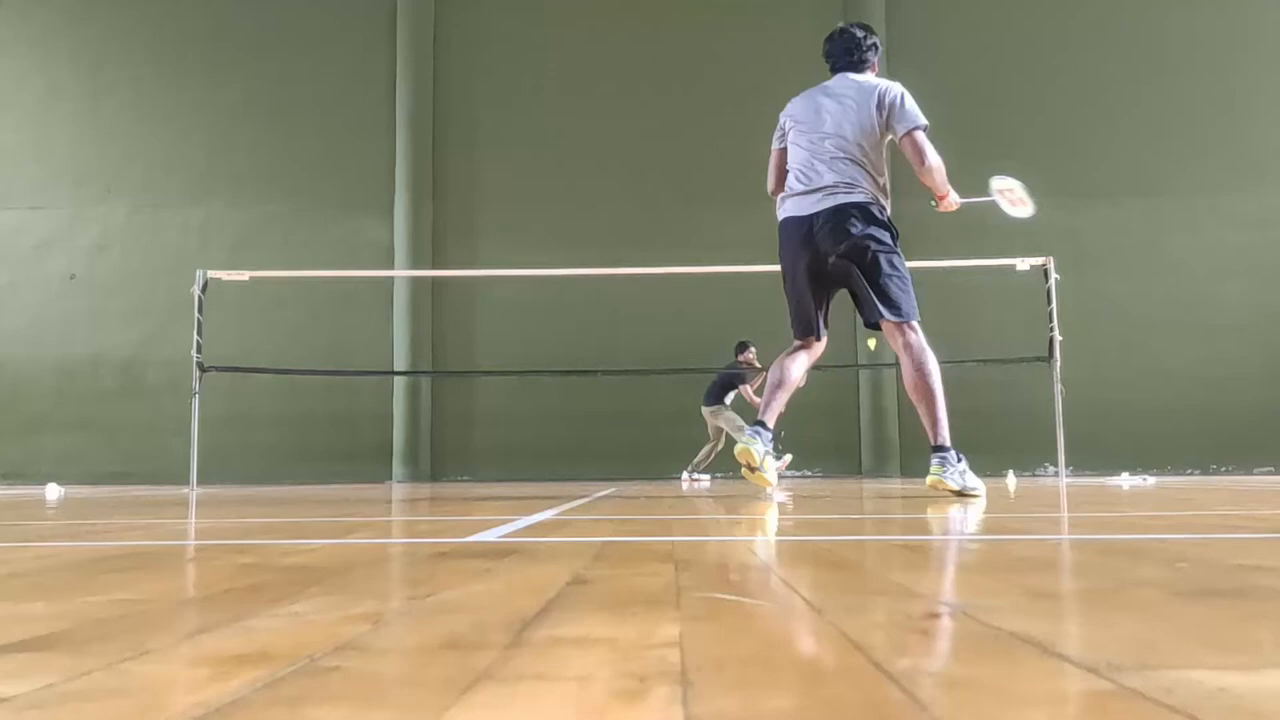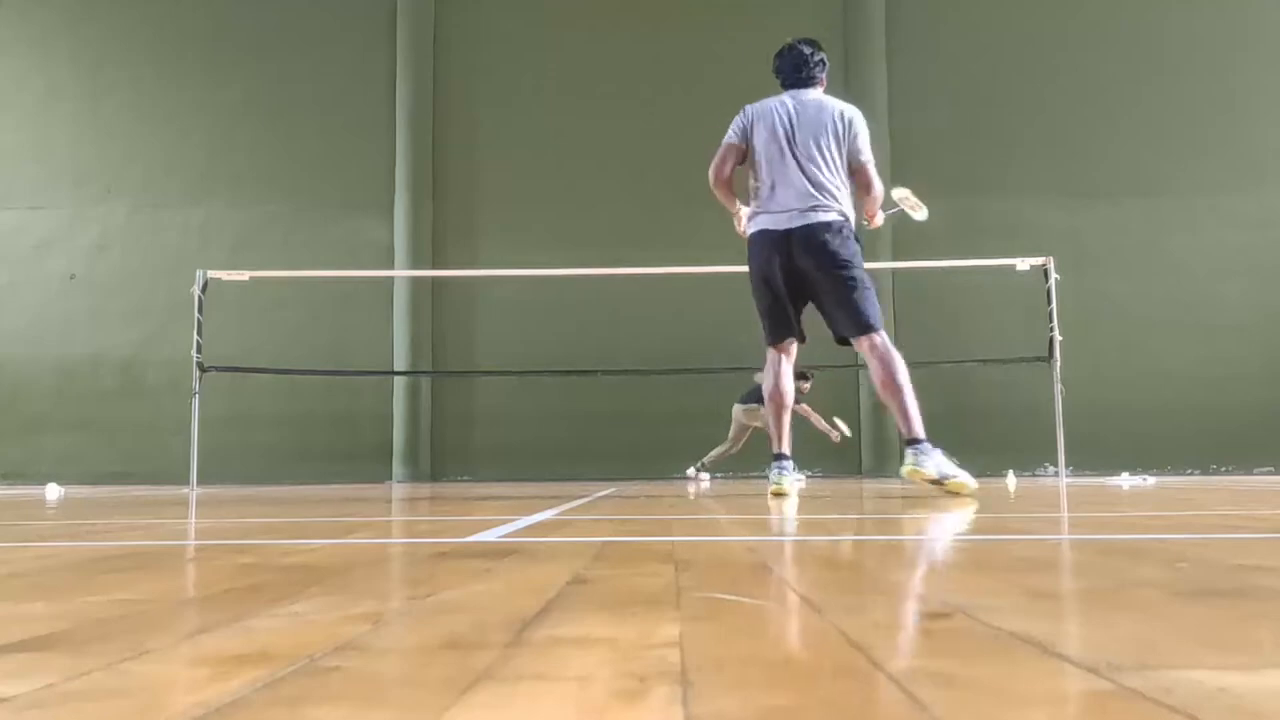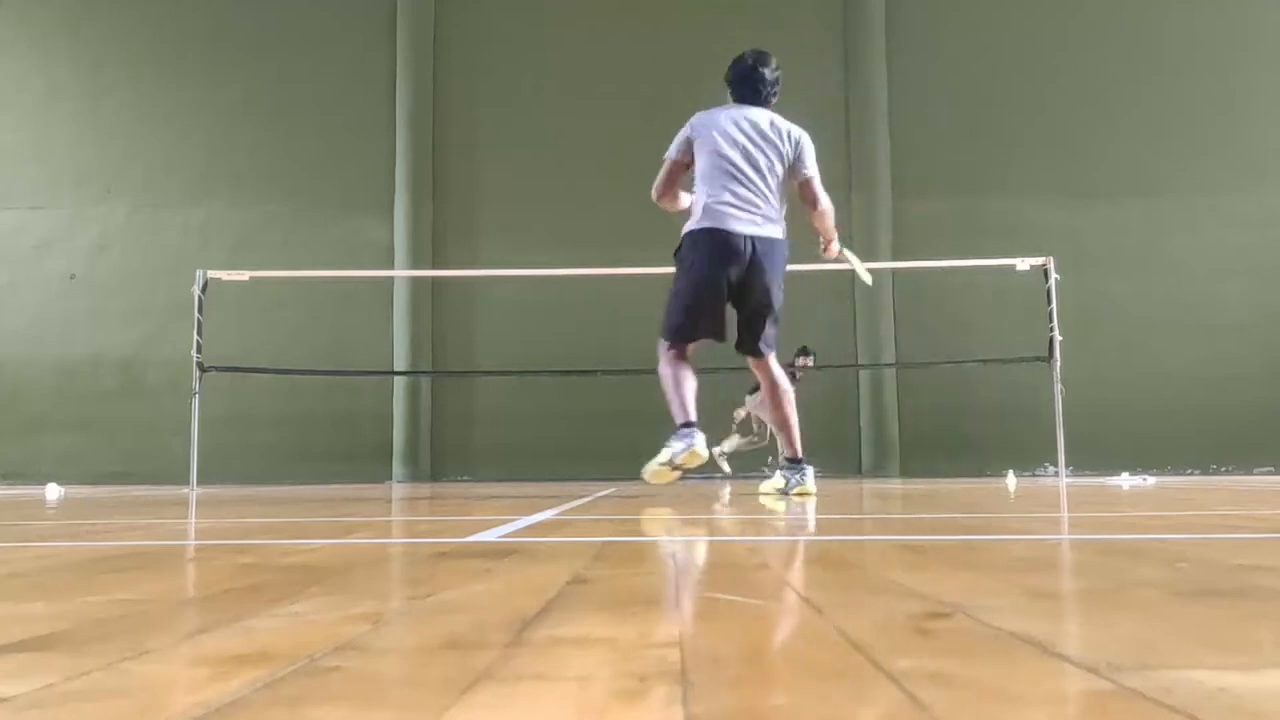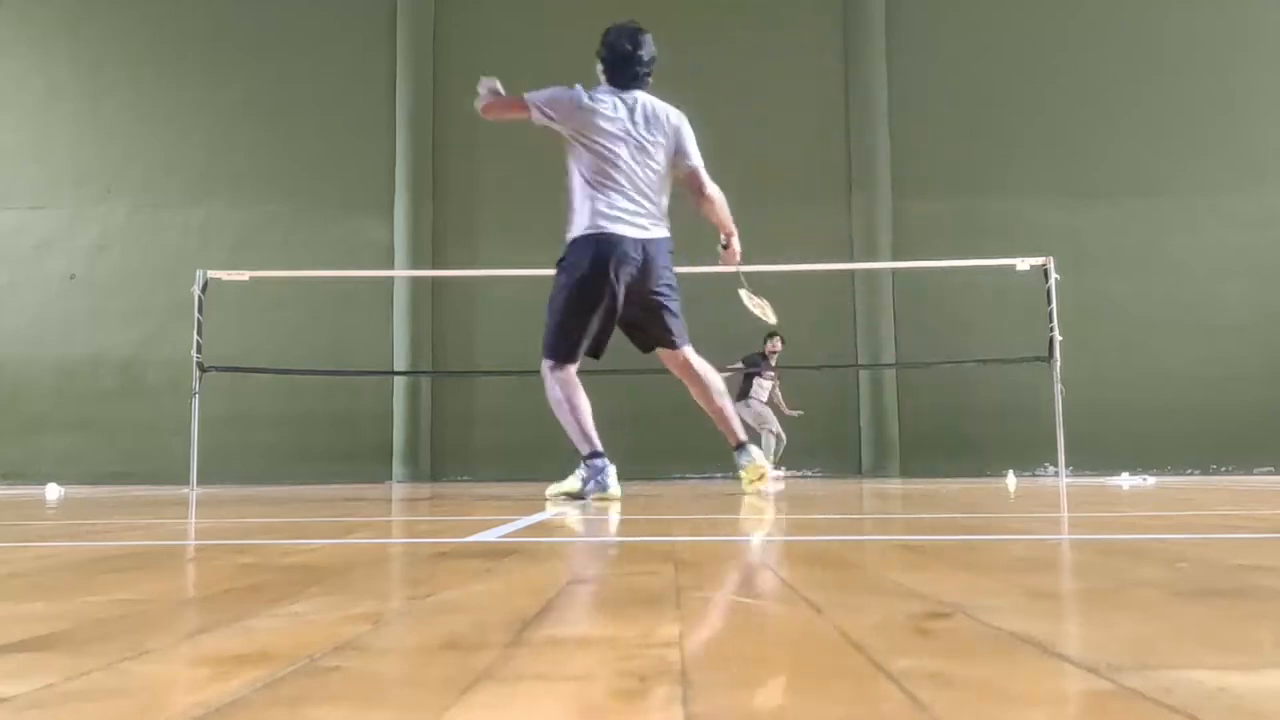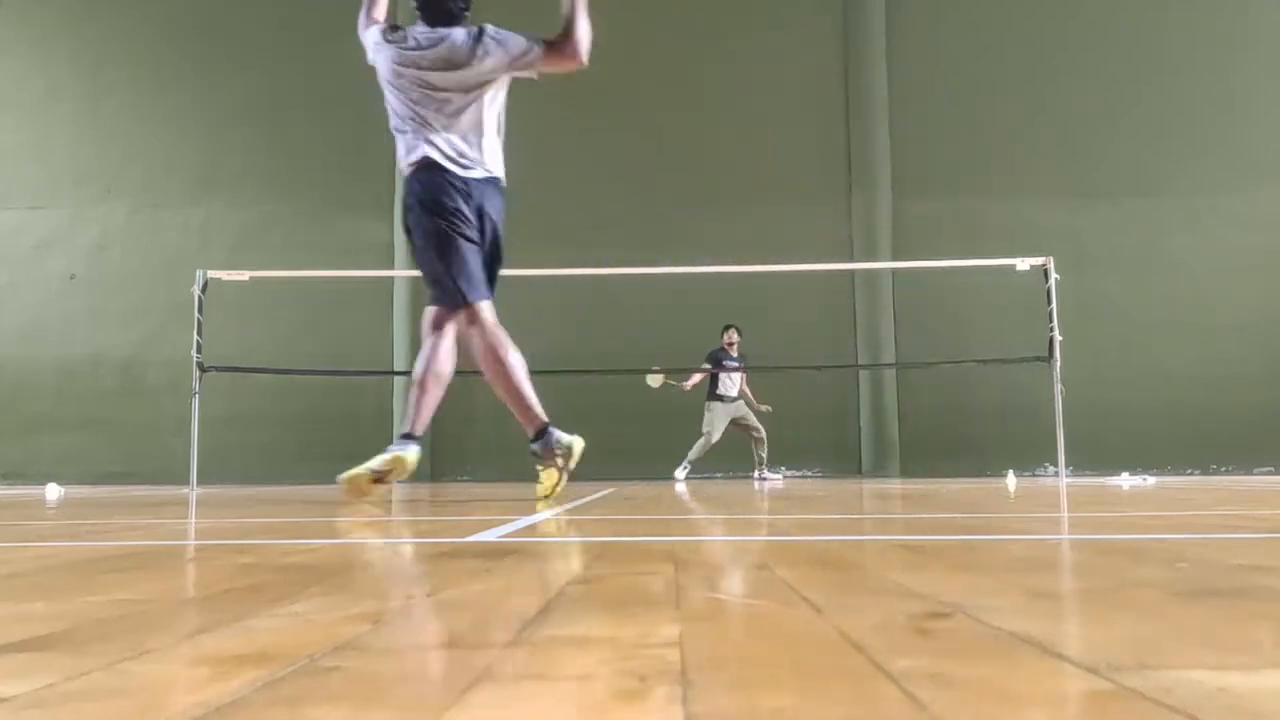
dt=0.3s
person 1, frame 1
left shoulder: (795, 107)
right shoulder: (888, 93)
left elbow: (776, 183)
right elbow: (926, 161)
right wrist: (945, 194)
left hip: (796, 226)
right hip: (854, 217)
left knee: (808, 344)
right knee: (906, 335)
left ankle: (760, 432)
right ankle: (944, 458)
person 1, frame 2
left shoulder: (753, 114)
right shoulder: (845, 113)
left elbow: (718, 176)
right elbow: (870, 189)
left wrist: (738, 211)
right wrist: (871, 214)
left hip: (767, 239)
right hip: (825, 233)
left knee: (781, 352)
right knee: (875, 345)
left ankle: (781, 465)
right ankle: (920, 450)
person 1, frame 3
left shoulder: (701, 123)
right shoulder: (794, 134)
left elbow: (662, 193)
right elbow: (818, 204)
right wrist: (829, 240)
left hip: (710, 245)
right hip: (765, 250)
left knee: (674, 349)
right knee: (763, 364)
left ankle: (688, 433)
right ankle: (796, 468)
person 1, frame 4
left shoulder: (575, 102)
right shoulder: (671, 119)
left elbow: (489, 108)
right elbow: (705, 191)
left wrist: (490, 89)
right wrist: (731, 232)
left hip: (598, 247)
right hip: (652, 250)
left knee: (558, 366)
right knee: (683, 358)
left ankle: (596, 467)
right ankle: (744, 451)
person 1, frame 5
left shoulder: (389, 46)
right shoulder: (491, 46)
right elbow: (573, 55)
left hip: (436, 190)
right hip: (487, 194)
left knee: (476, 320)
right knee: (444, 323)
left ankle: (546, 439)
right ankle: (406, 445)
